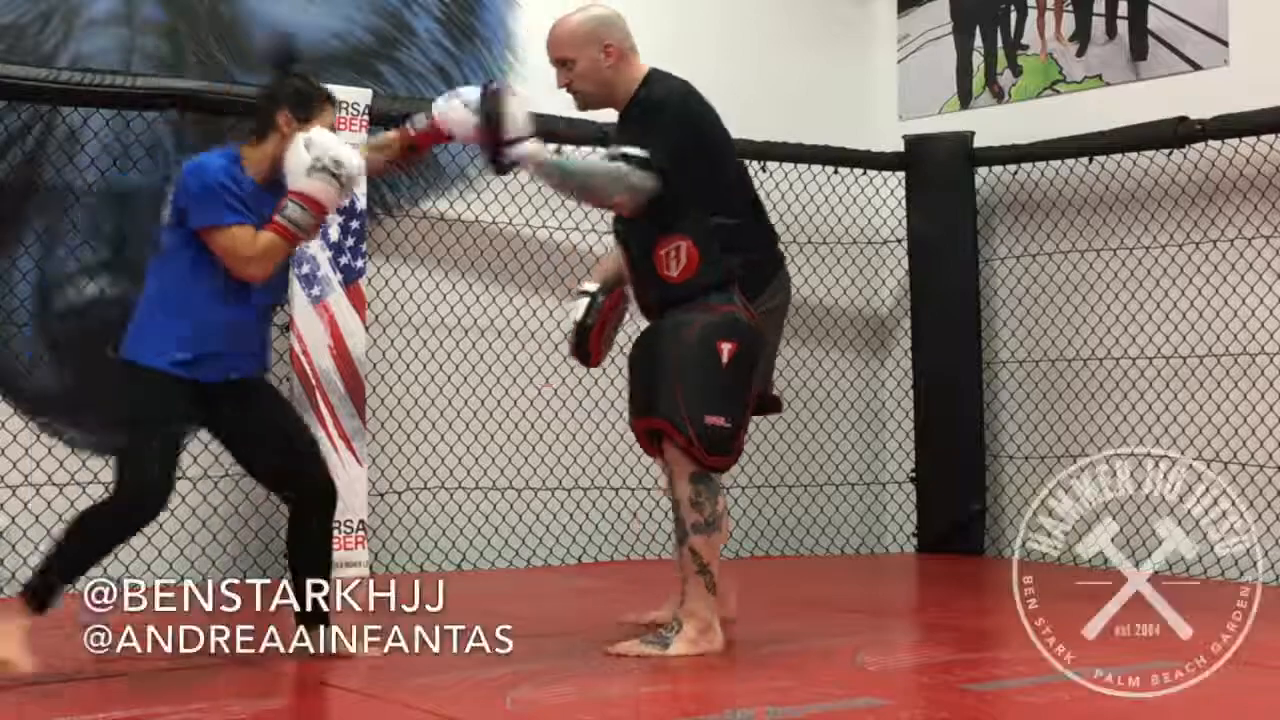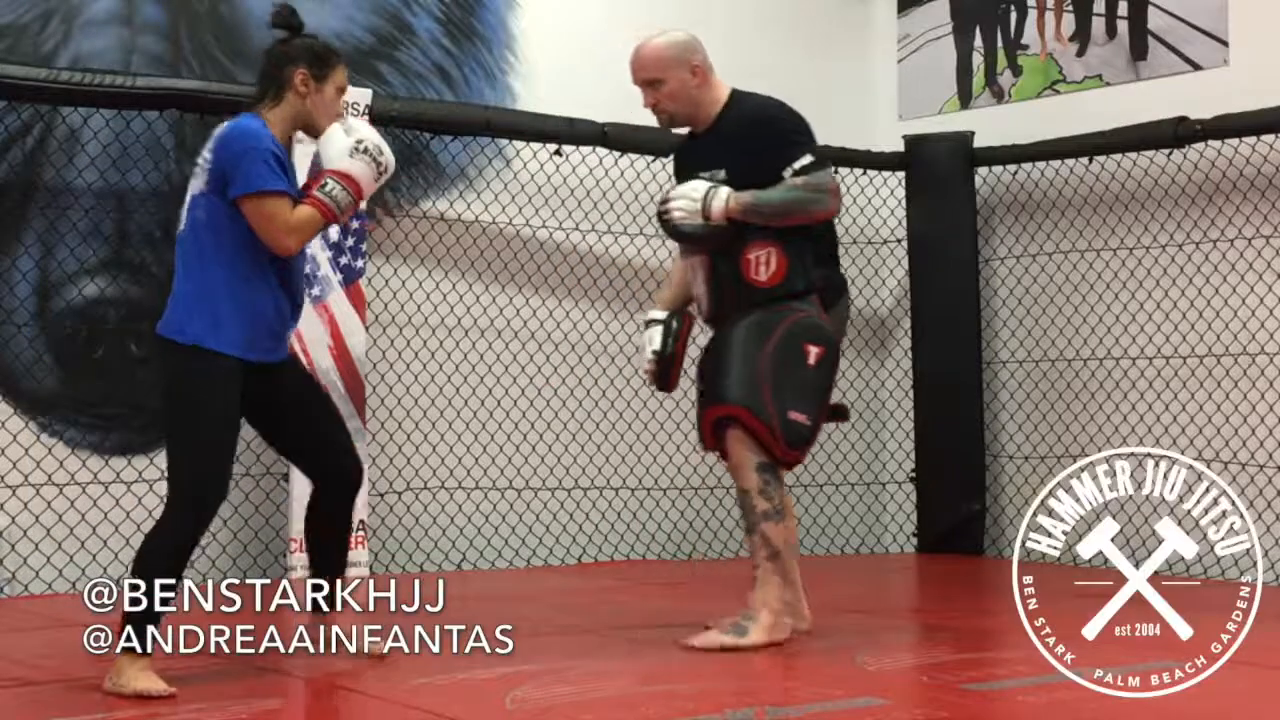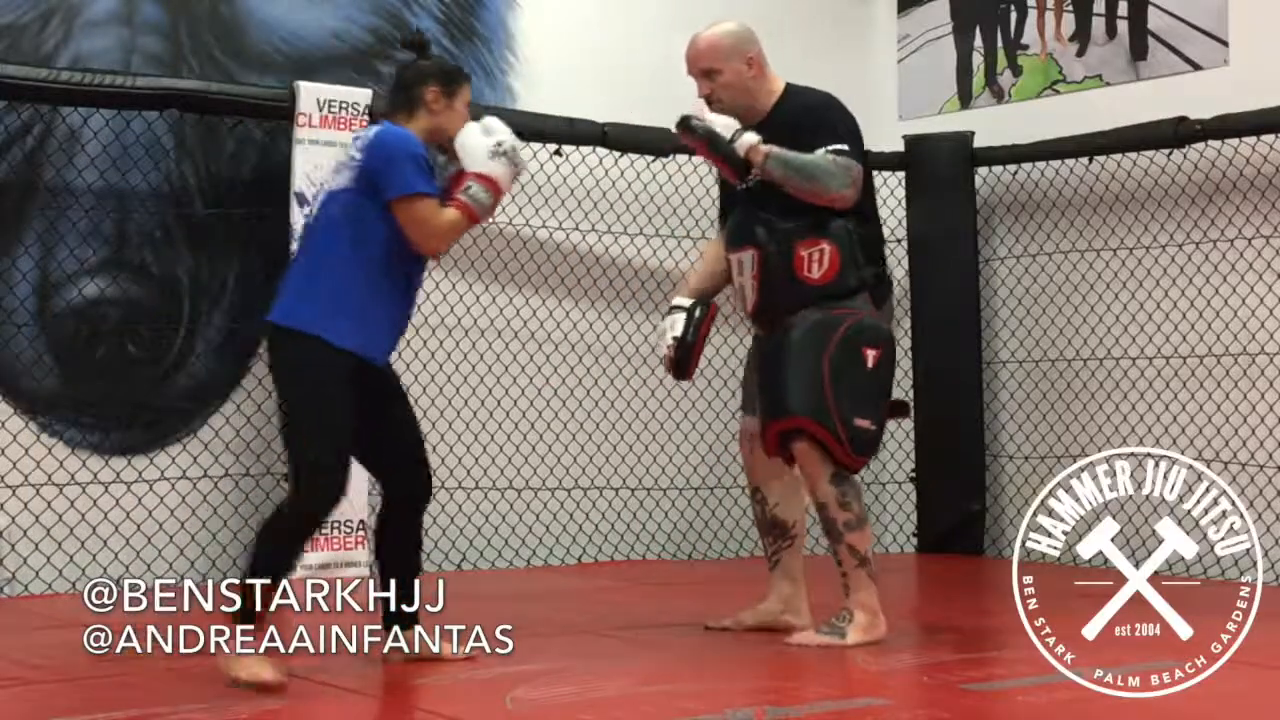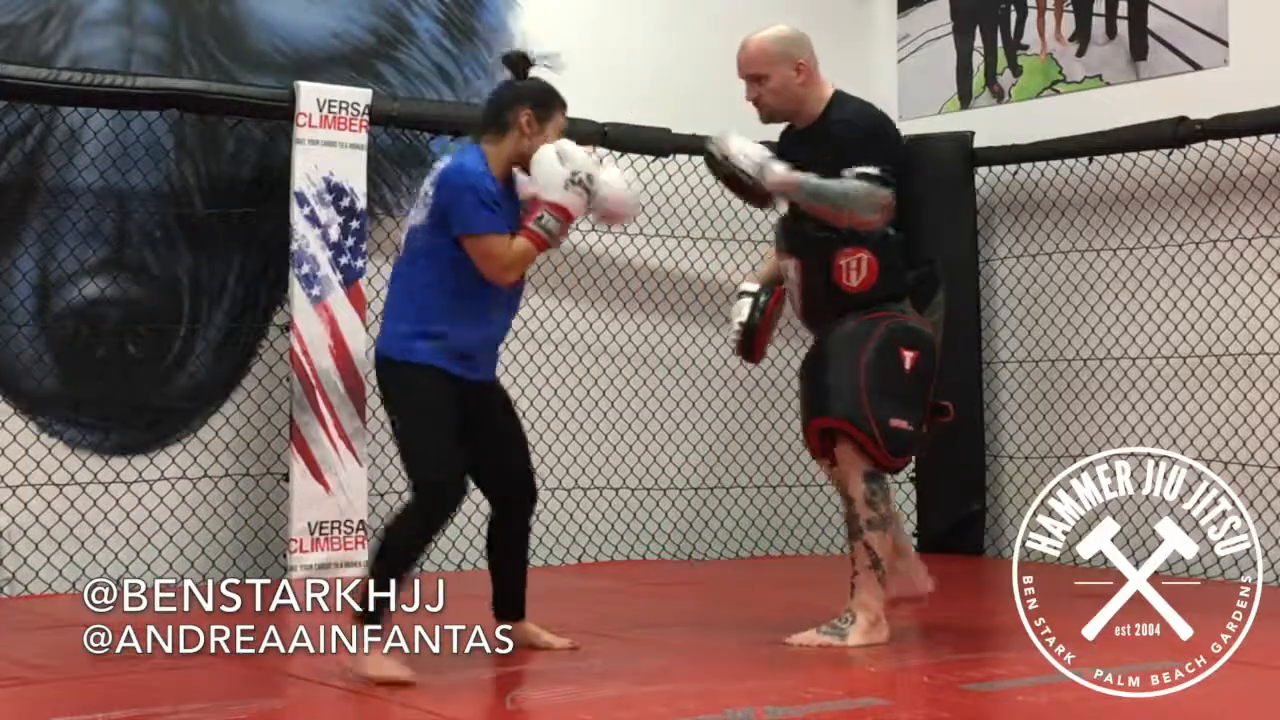
dt=0.5s
person 1, frame 1
left shoulder: (277, 180)
right shoulder: (208, 173)
left elbow: (365, 159)
right elbow: (250, 262)
left wrist: (428, 132)
right wrist: (312, 197)
left hip: (235, 374)
right hip: (165, 365)
left knee: (316, 490)
right knee: (139, 499)
left ankle: (316, 630)
person 1, frame 2
left shoulder: (268, 148)
right shoulder: (246, 137)
right elbow: (283, 236)
left wrist: (327, 193)
right wrist: (344, 182)
left hip: (264, 351)
right hip: (209, 348)
left knee: (340, 471)
right knee: (196, 502)
left ankle: (330, 615)
right ankle: (130, 658)
person 1, frame 3
left shoulder: (379, 147)
right shoulder: (397, 146)
left elbow: (407, 242)
right elbow: (430, 237)
left wrist: (460, 191)
right wrist: (482, 183)
left hip: (358, 349)
right hip: (314, 340)
left knee: (410, 482)
right knee: (318, 488)
left ankle: (401, 627)
right ankle: (243, 636)
person 1, frame 4
left shoulder: (495, 179)
right shoulder: (465, 175)
right elbow: (502, 267)
right wrist: (557, 208)
left hip: (468, 368)
right hip: (417, 363)
left knee: (516, 492)
right knee: (437, 496)
left ankle: (513, 620)
right ankle: (367, 641)
person 2, frame 1
left shoulder: (667, 105)
right shoulder: (636, 118)
left elbow: (622, 191)
left wrist: (528, 150)
right wrist: (596, 287)
left hip: (732, 300)
right hip: (699, 303)
left knee: (689, 449)
right knee: (676, 443)
left ankle: (699, 623)
right ankle: (708, 591)
person 2, frame 2
left shoulder: (766, 120)
right shoulder: (691, 152)
left elbow: (826, 197)
left wrist: (726, 203)
right wrist: (662, 314)
left hip: (793, 311)
right hip: (743, 319)
left knee: (747, 443)
right knee: (743, 450)
left ankle: (770, 607)
right ankle: (784, 601)
person 2, frame 3
left shoulder: (816, 113)
right shoulder: (735, 144)
left elbow: (843, 187)
right elbow: (731, 237)
left wrist: (749, 147)
right wrist: (687, 299)
left hip: (837, 311)
right hip: (780, 320)
left knee: (814, 451)
right knee: (762, 450)
left ankle: (864, 610)
right ankle: (785, 598)
person 2, frame 4
left shoulder: (860, 125)
right shoulder: (792, 140)
left elbow: (868, 212)
left wrist: (773, 174)
right wrist: (757, 285)
left hip: (885, 315)
right hip: (840, 319)
left knee: (853, 449)
right knee: (842, 450)
left ankle: (865, 614)
right ankle: (902, 570)
